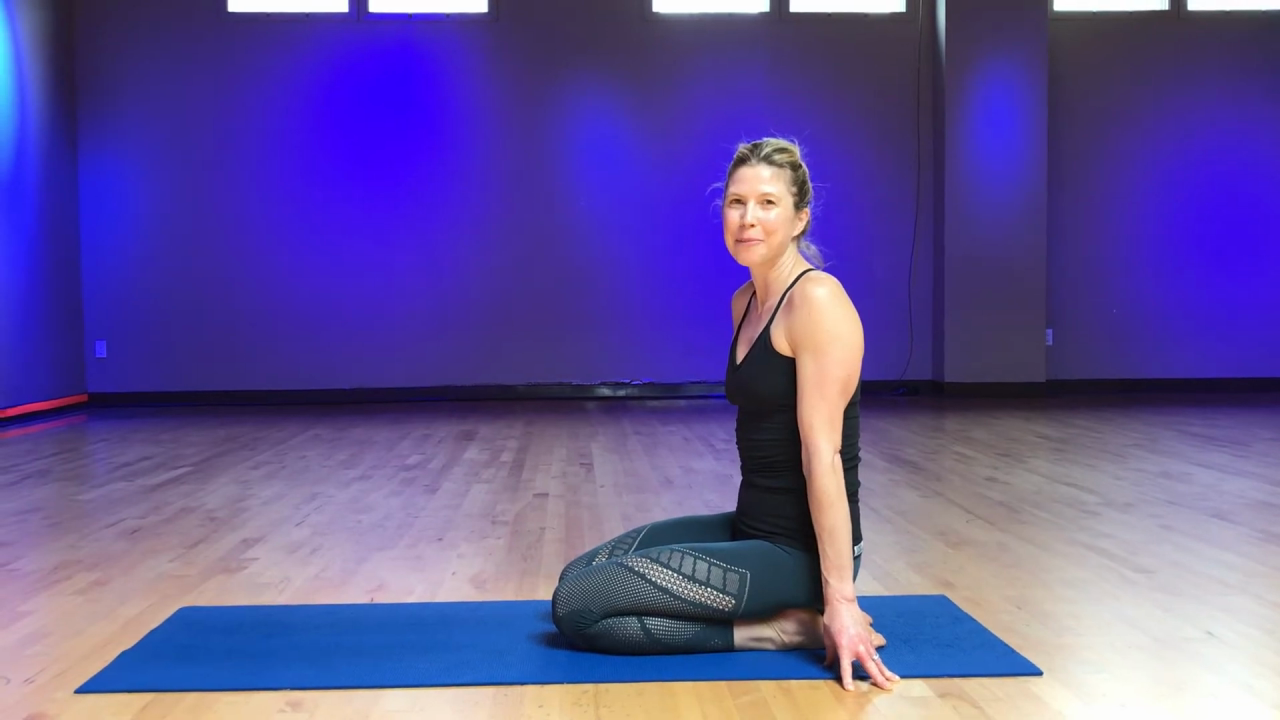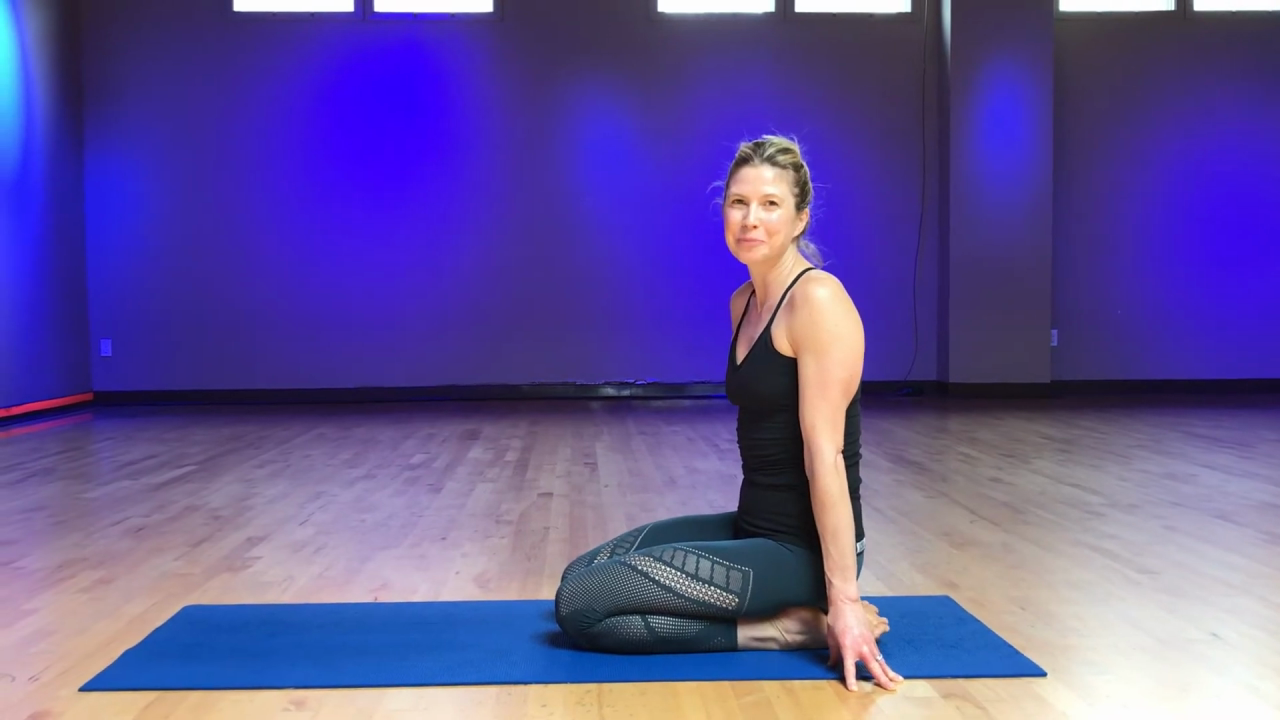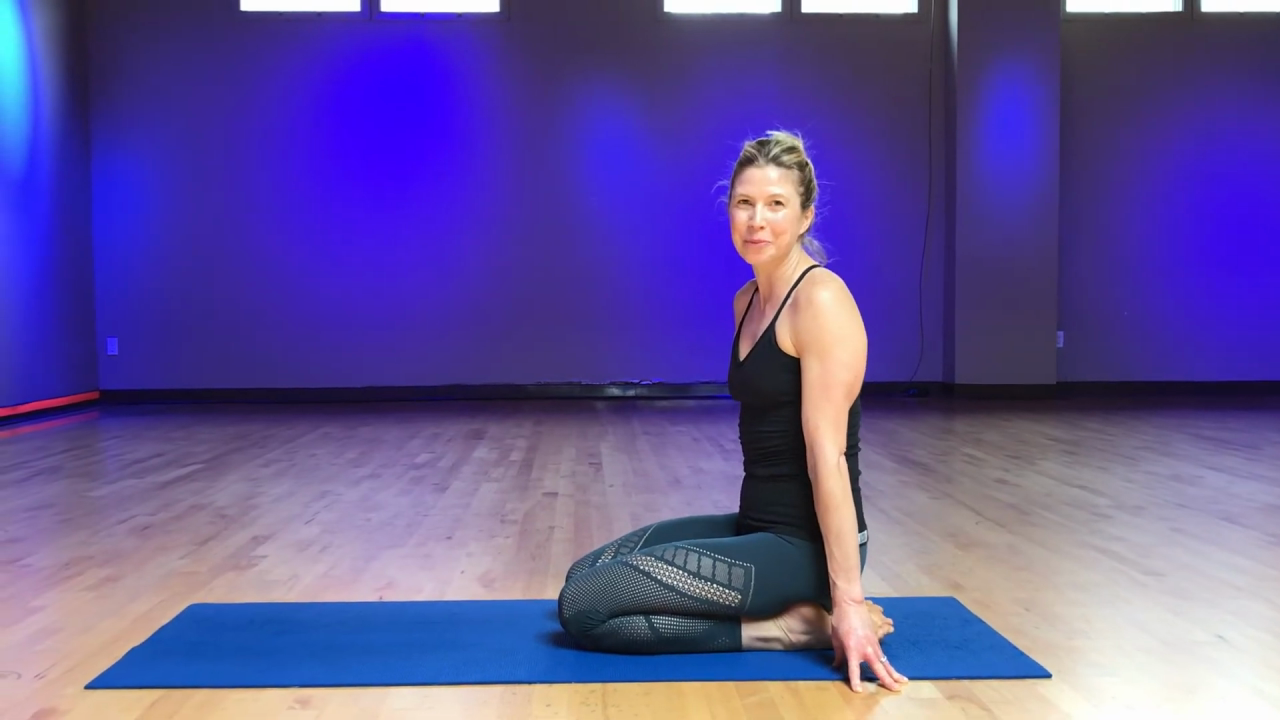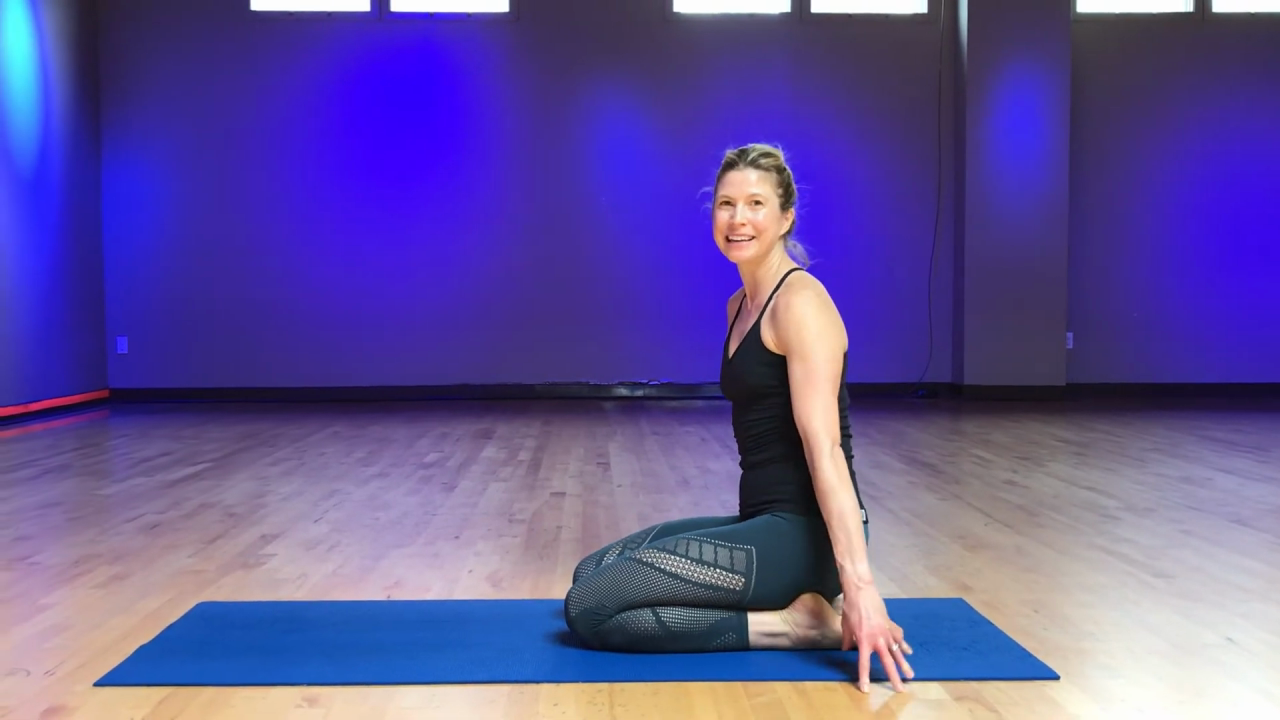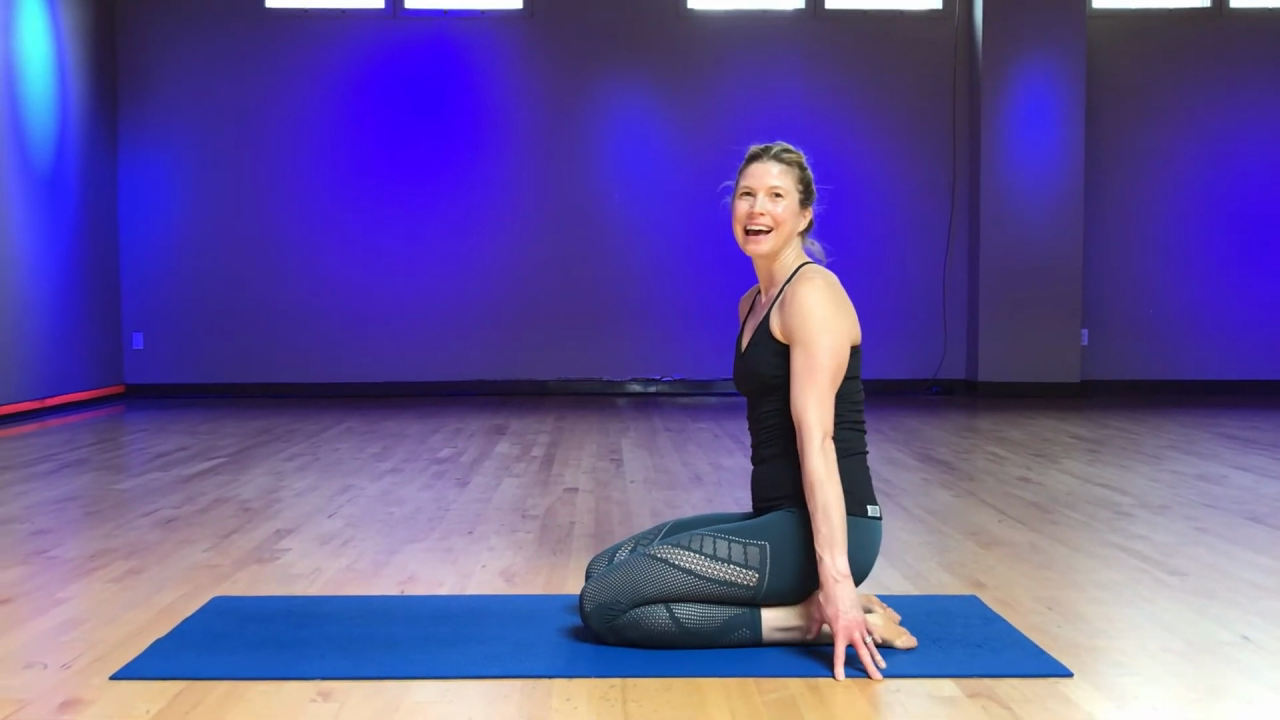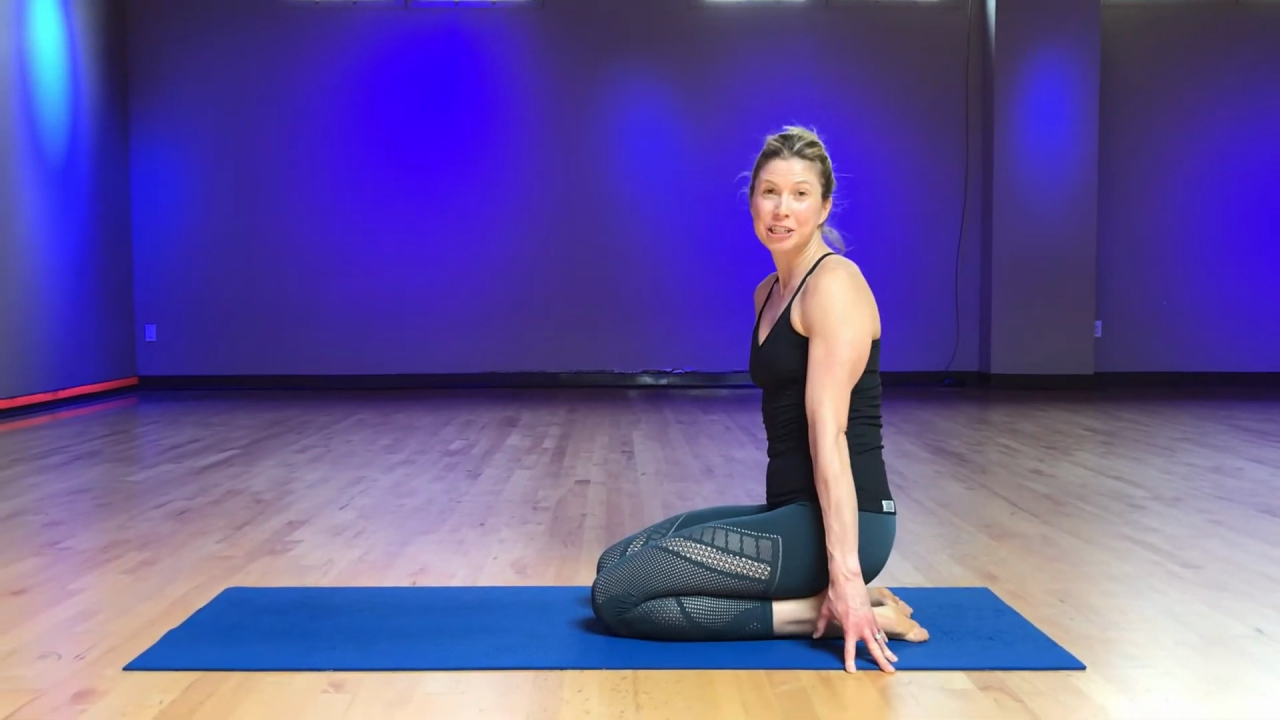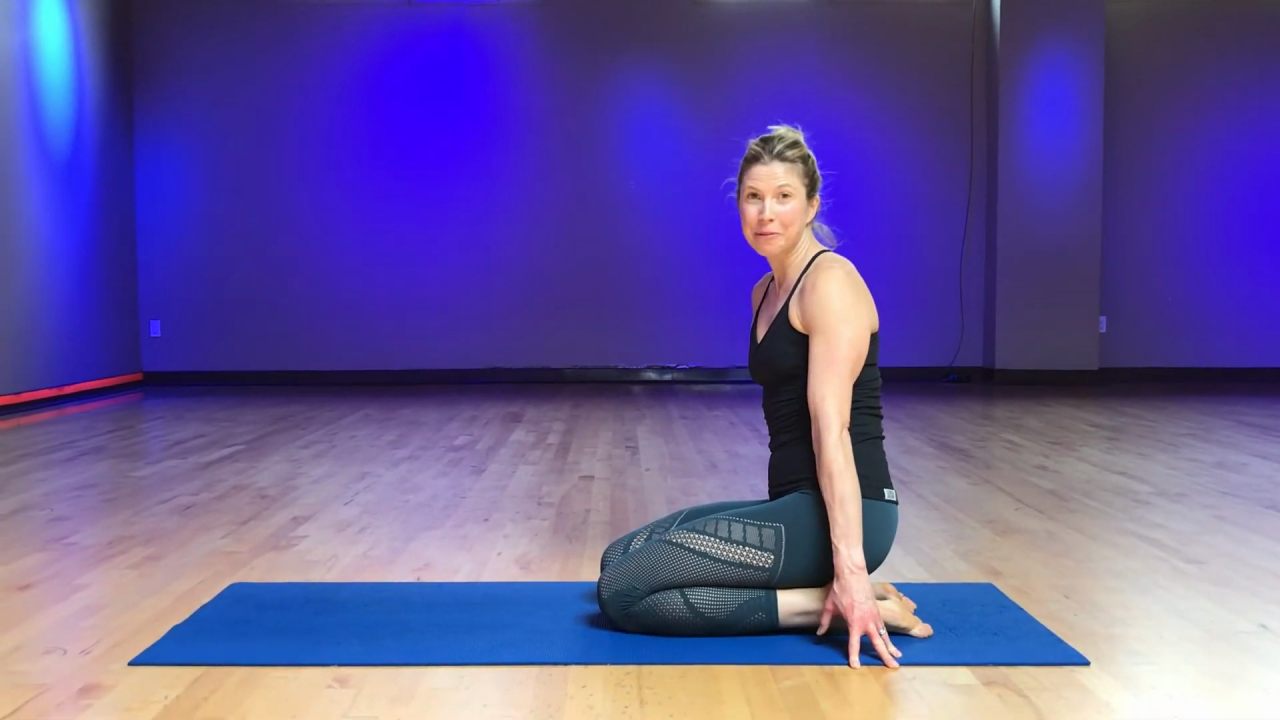
dt=0.4s
person 1, frame 1
left shoulder: (816, 300)
right shoulder: (745, 300)
left elbow: (823, 453)
left wrist: (840, 597)
left hip: (797, 547)
right hip: (753, 526)
left knee: (577, 604)
right knee: (578, 576)
left ankle: (789, 626)
right ankle: (782, 616)
person 1, frame 2
left shoulder: (817, 300)
right shoulder: (743, 301)
left elbow: (825, 453)
left wrist: (842, 597)
left hip: (799, 547)
right hip: (755, 525)
left knee: (580, 603)
right knee: (580, 575)
left ankle: (789, 624)
right ankle: (780, 613)
person 1, frame 3
left shoulder: (820, 300)
right shoulder: (747, 300)
left elbow: (828, 455)
left wrist: (847, 599)
left hip: (801, 545)
right hip: (759, 525)
left knee: (582, 605)
right knee: (584, 576)
left ankle: (790, 624)
right ankle: (785, 611)
person 1, frame 4
left shoulder: (800, 301)
right shoulder: (740, 304)
left elbow: (824, 446)
left wrist: (857, 584)
left hip: (802, 533)
right hip: (765, 523)
left knee: (590, 606)
right knee: (591, 574)
left ankle: (797, 622)
right ankle: (788, 607)
person 1, frame 5
left shoulder: (812, 291)
right shoulder: (753, 301)
left elbow: (817, 439)
left wrist: (835, 575)
left hip: (819, 527)
right hip: (781, 518)
left knee: (604, 602)
right knee: (604, 570)
left ankle: (810, 617)
right ankle: (804, 604)
person 1, frame 6
left shoulder: (834, 284)
right shoulder: (768, 292)
left elbow: (829, 434)
left wrist: (844, 571)
left hip: (840, 521)
right hip: (795, 512)
left knee: (616, 594)
right knee: (616, 563)
left ankle: (828, 609)
right ankle: (818, 599)
person 1, frame 7
left shoulder: (830, 281)
right shoulder: (766, 291)
left elbow: (832, 429)
left wrist: (849, 566)
left hip: (836, 513)
right hip: (799, 505)
left knee: (622, 589)
right knee: (620, 558)
left ankle: (839, 601)
right ankle: (822, 592)
